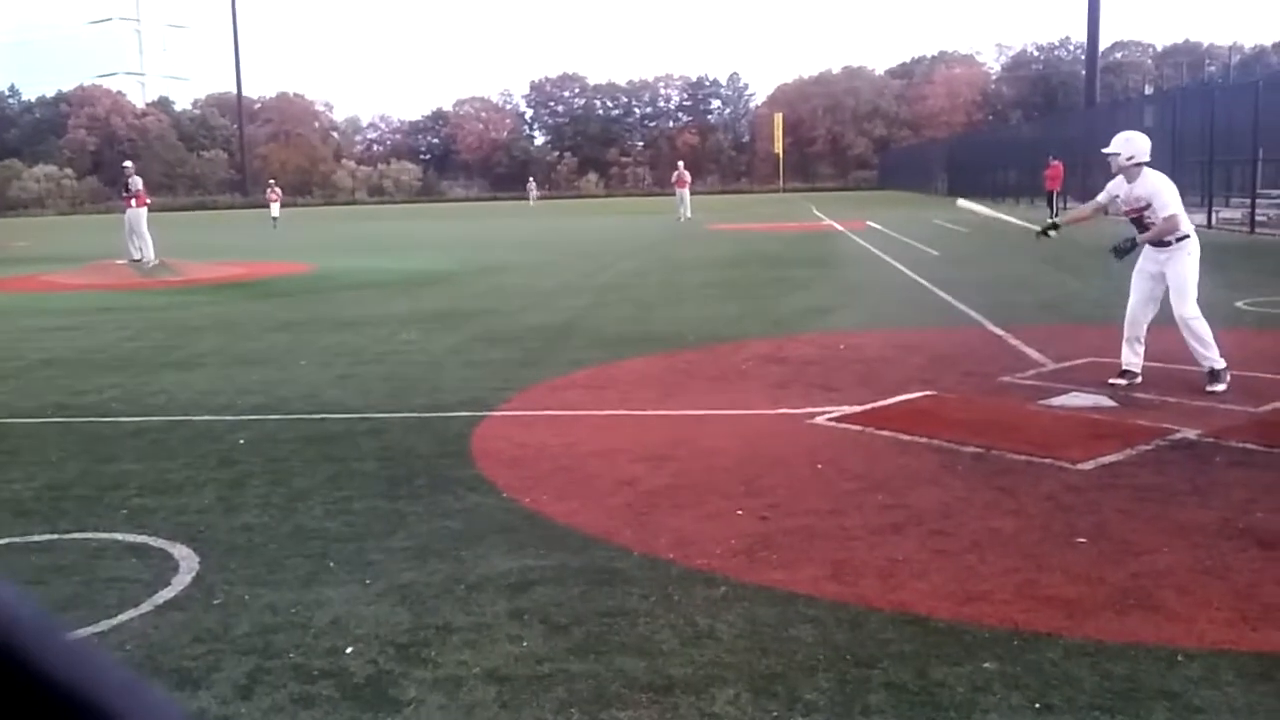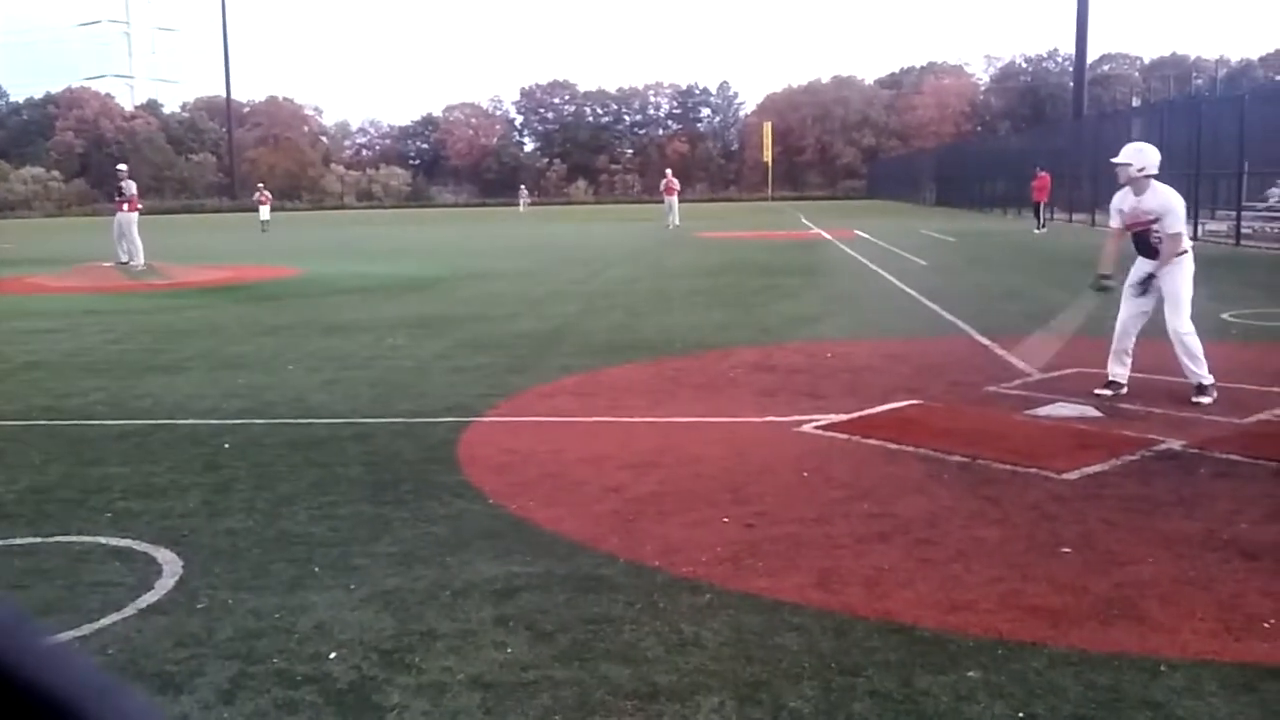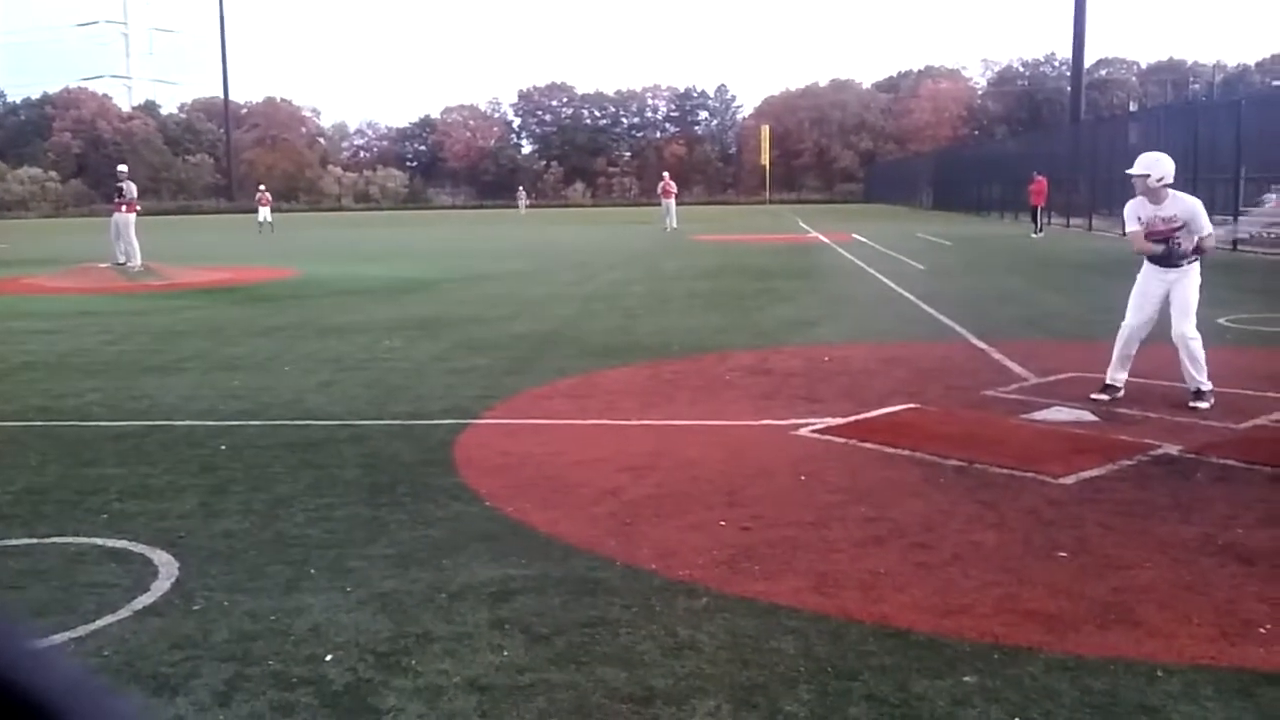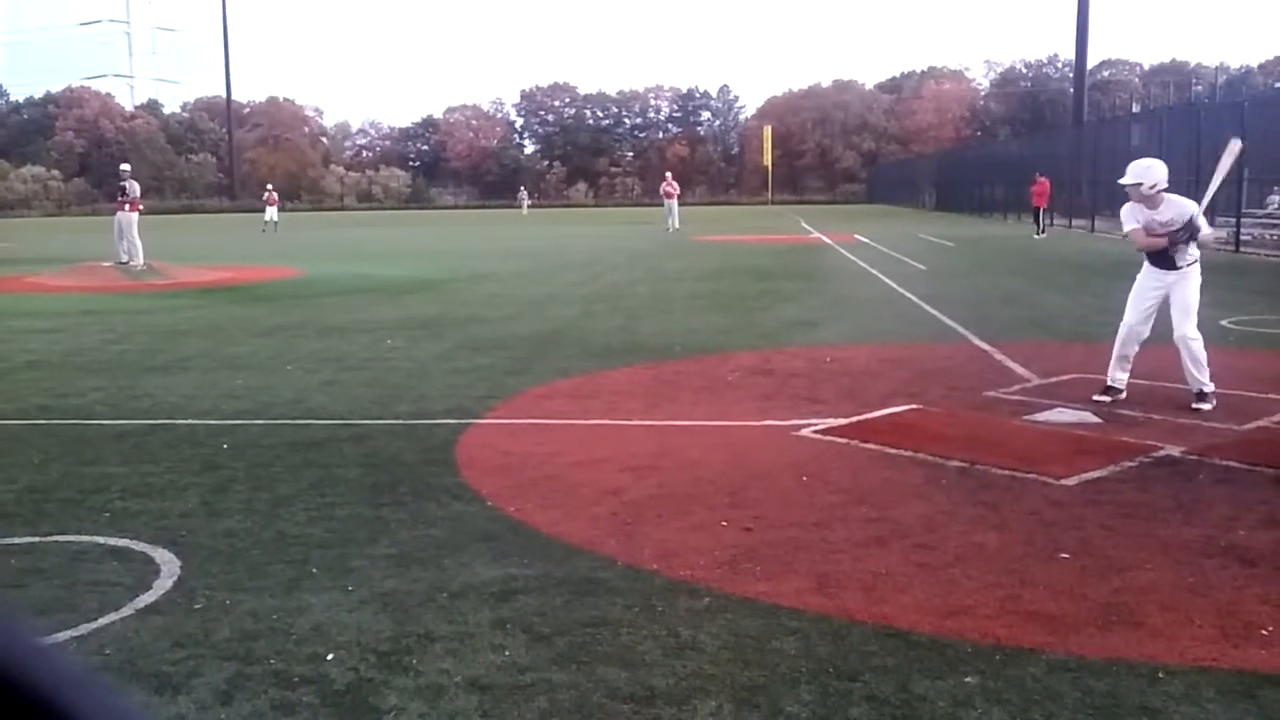
dt=0.3s
person 1, frame 1
left shoulder: (1157, 184)
right shoulder: (1117, 186)
left elbow: (1171, 225)
right elbow: (1091, 208)
left wrist: (1134, 241)
right wrist: (1057, 224)
left hip: (1179, 248)
right hip: (1152, 251)
left knee: (1185, 311)
right knee: (1136, 311)
left ankle: (1217, 368)
right ankle: (1130, 369)
person 1, frame 2
left shoulder: (1168, 198)
right shoulder: (1120, 199)
left elbow: (1175, 243)
right elbow: (1114, 239)
left wrist: (1153, 274)
right wrist: (1105, 273)
left hip: (1177, 264)
right hip: (1145, 263)
left knee: (1178, 326)
right knee: (1126, 322)
left ankle: (1204, 382)
right ankle: (1118, 379)
person 1, frame 3
left shoulder: (1189, 205)
right shoulder: (1133, 207)
left elbow: (1209, 240)
right elbow: (1137, 245)
left wrist: (1200, 247)
right wrist: (1166, 250)
left hip: (1185, 272)
right hip: (1153, 271)
left knee: (1184, 331)
right knee: (1131, 327)
left ankle: (1202, 388)
right ankle: (1114, 382)
person 1, frame 4
left shoulder: (1184, 207)
right shoulder: (1130, 210)
left elbow: (1209, 239)
right elbow: (1140, 242)
left wrist: (1194, 235)
right wrist: (1172, 239)
left hip: (1184, 274)
right hip: (1153, 273)
left knee: (1185, 332)
right knee: (1130, 327)
left ankle: (1204, 389)
right ankle: (1115, 384)
